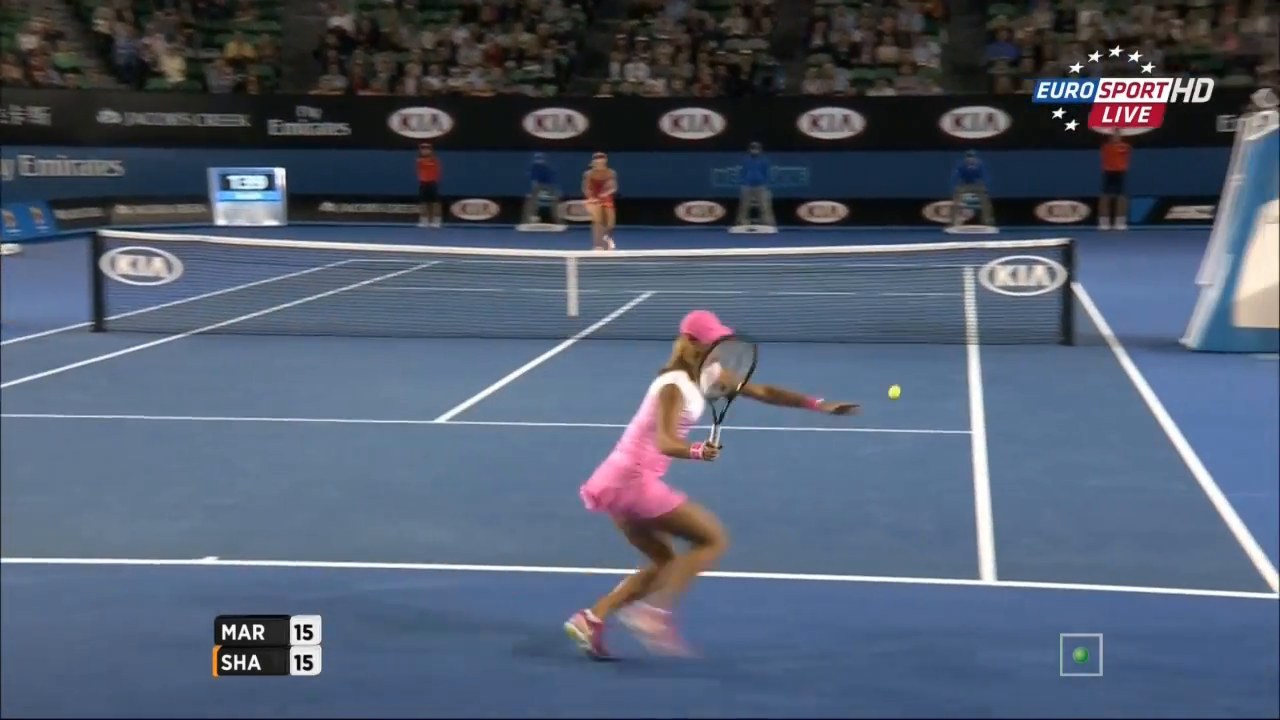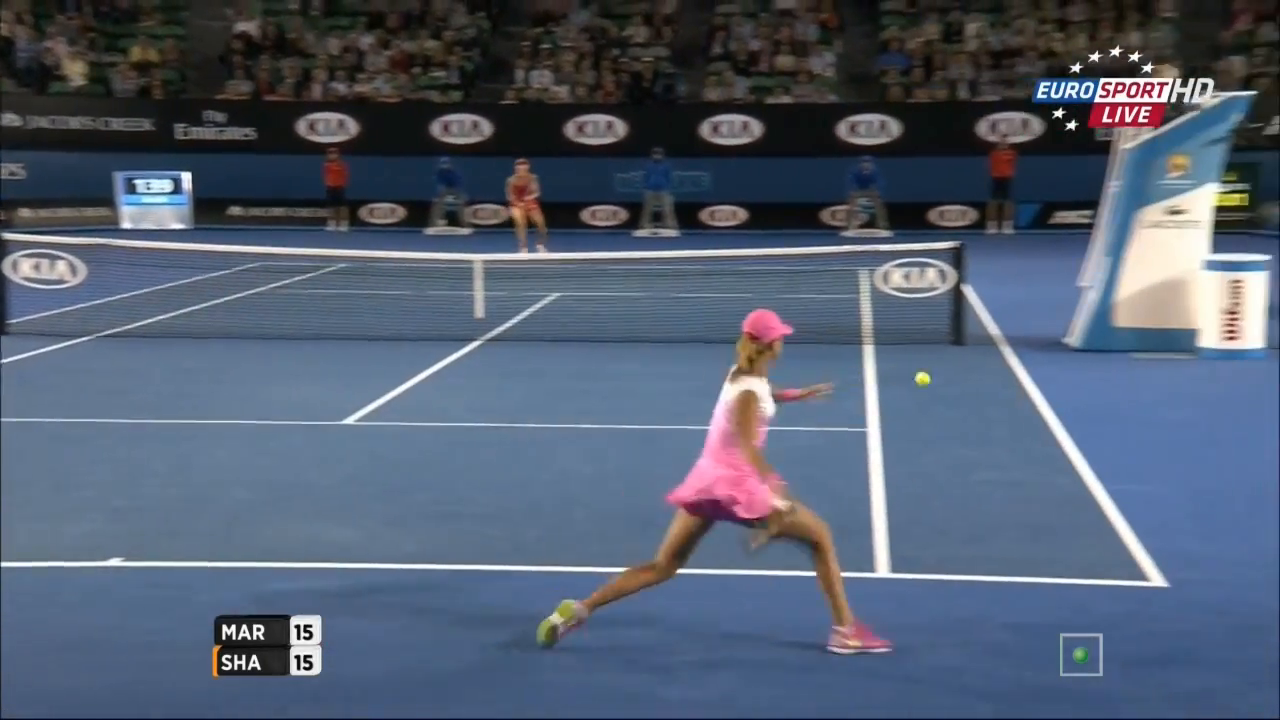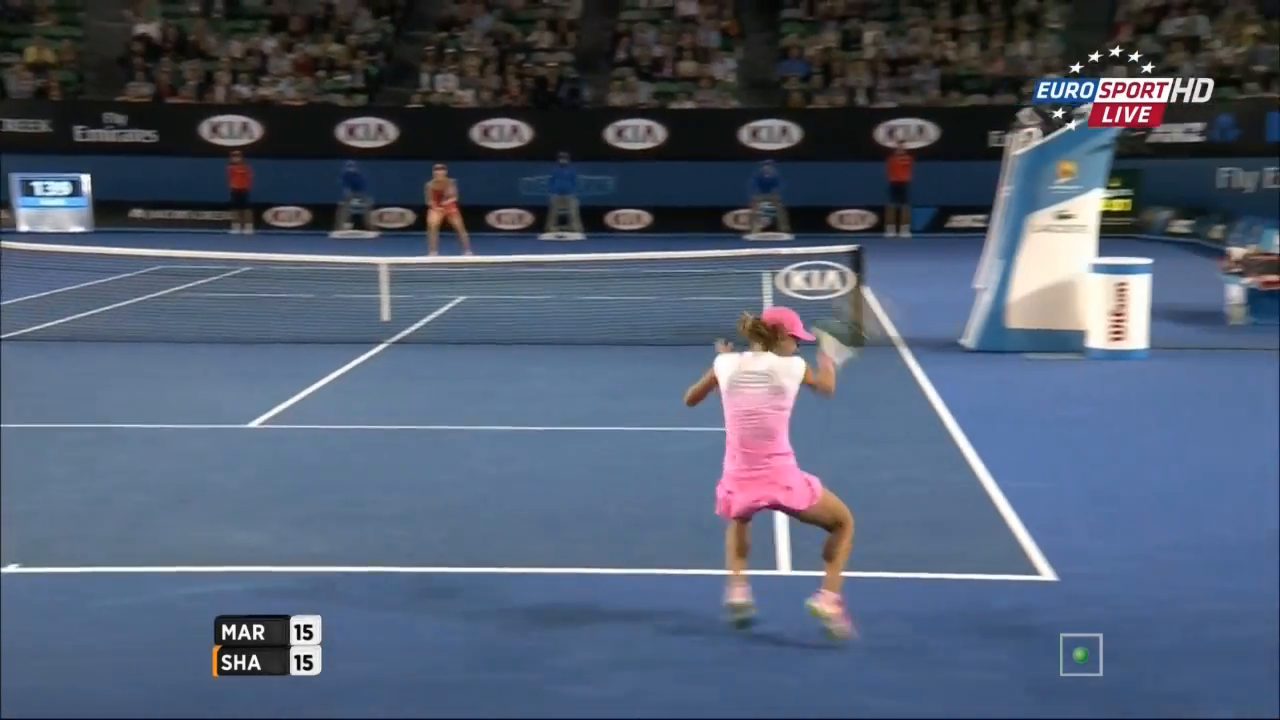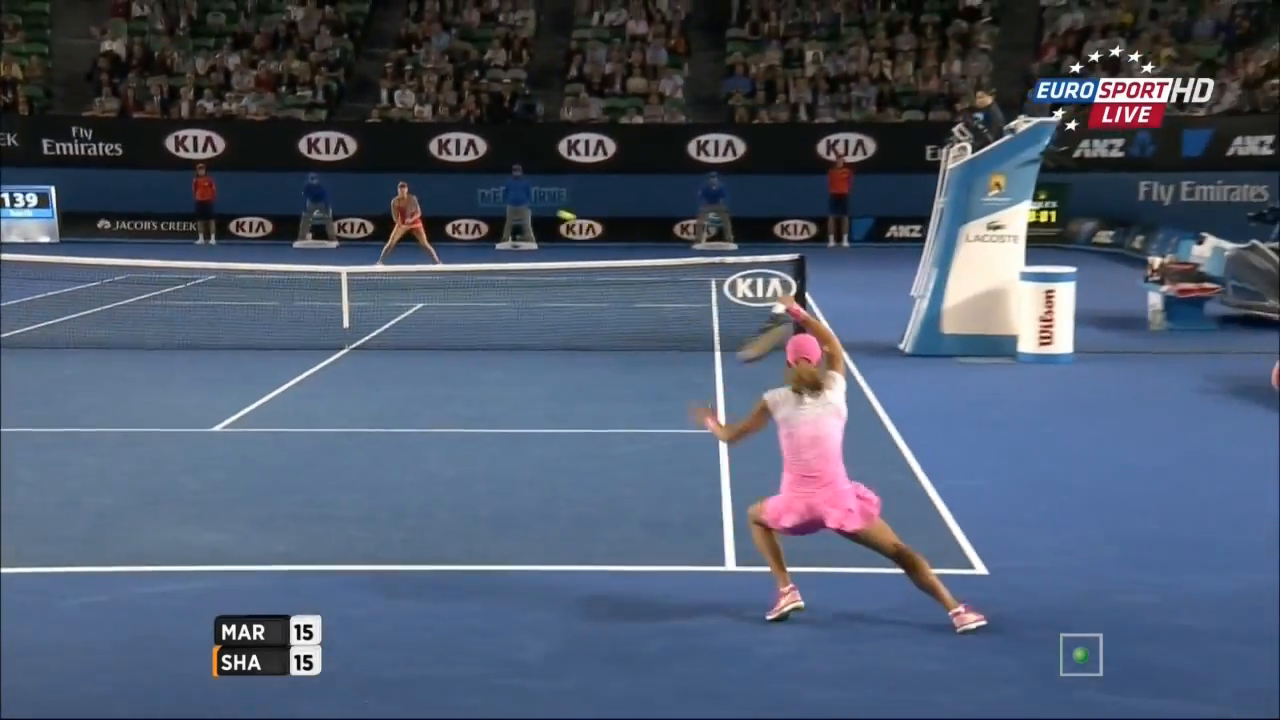
dt=0.2s
person 1, frame 1
left shoulder: (701, 376)
right shoulder: (674, 384)
left elbow: (765, 392)
right elbow: (665, 444)
left wrist: (824, 406)
right wrist: (697, 451)
left hip: (621, 481)
right hip: (630, 483)
left knee: (665, 562)
right knee: (714, 540)
left ankle: (592, 620)
right ankle: (651, 611)
person 1, frame 2
left shoulder: (744, 376)
right shoulder: (749, 389)
right elbow: (748, 449)
left wrist: (794, 394)
right wrist: (778, 493)
left hip: (707, 485)
right hip: (736, 486)
left knee: (661, 567)
right knee: (821, 538)
left ankle: (577, 609)
right ankle: (847, 631)
person 1, frame 3
left shoulder: (728, 364)
right shoulder: (792, 366)
left elbow: (690, 399)
right elbow: (828, 387)
right wrist: (827, 361)
left hip: (738, 481)
right hip: (781, 479)
left knee: (738, 526)
right knee: (843, 522)
left ankle: (738, 589)
right ankle: (828, 598)
person 1, frame 4
left shoulder: (776, 400)
right shoulder: (835, 388)
left elbow: (731, 437)
right elbow: (833, 345)
left wrist: (711, 421)
right wrist: (799, 312)
left hip: (799, 506)
right hip: (840, 500)
left knee: (759, 517)
right knee: (901, 551)
left ankle: (786, 591)
right ankle: (957, 611)
